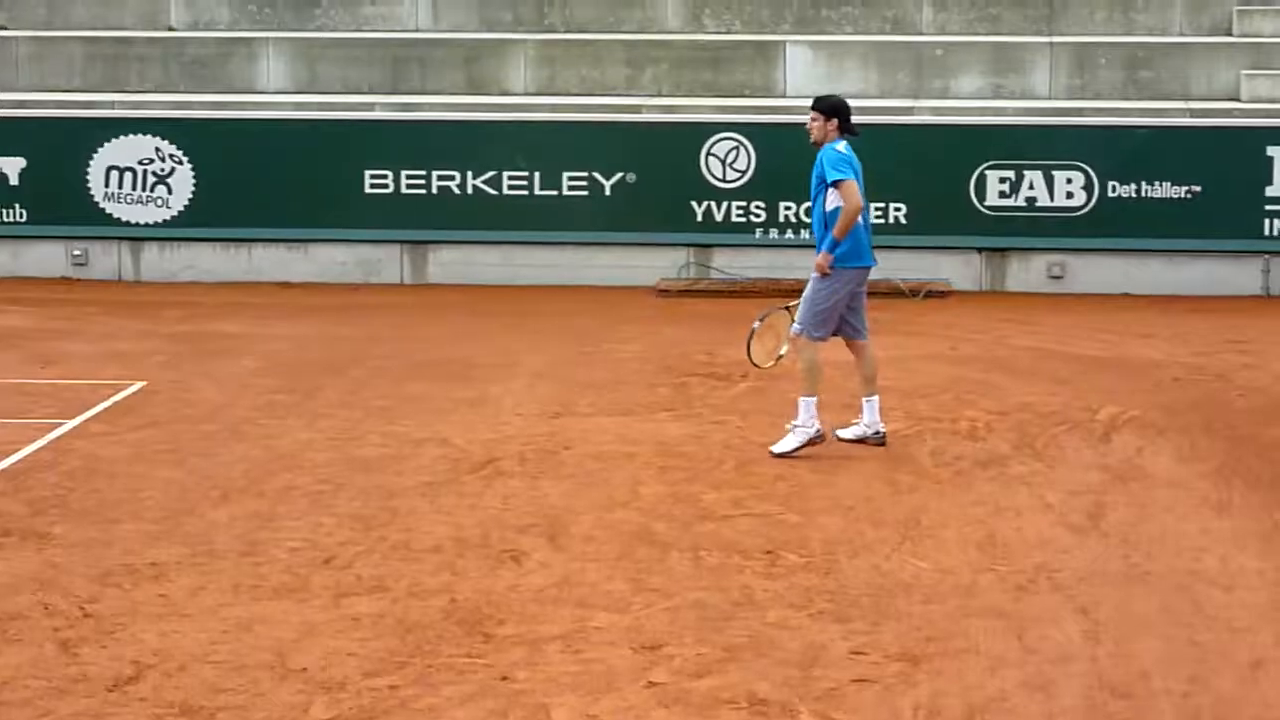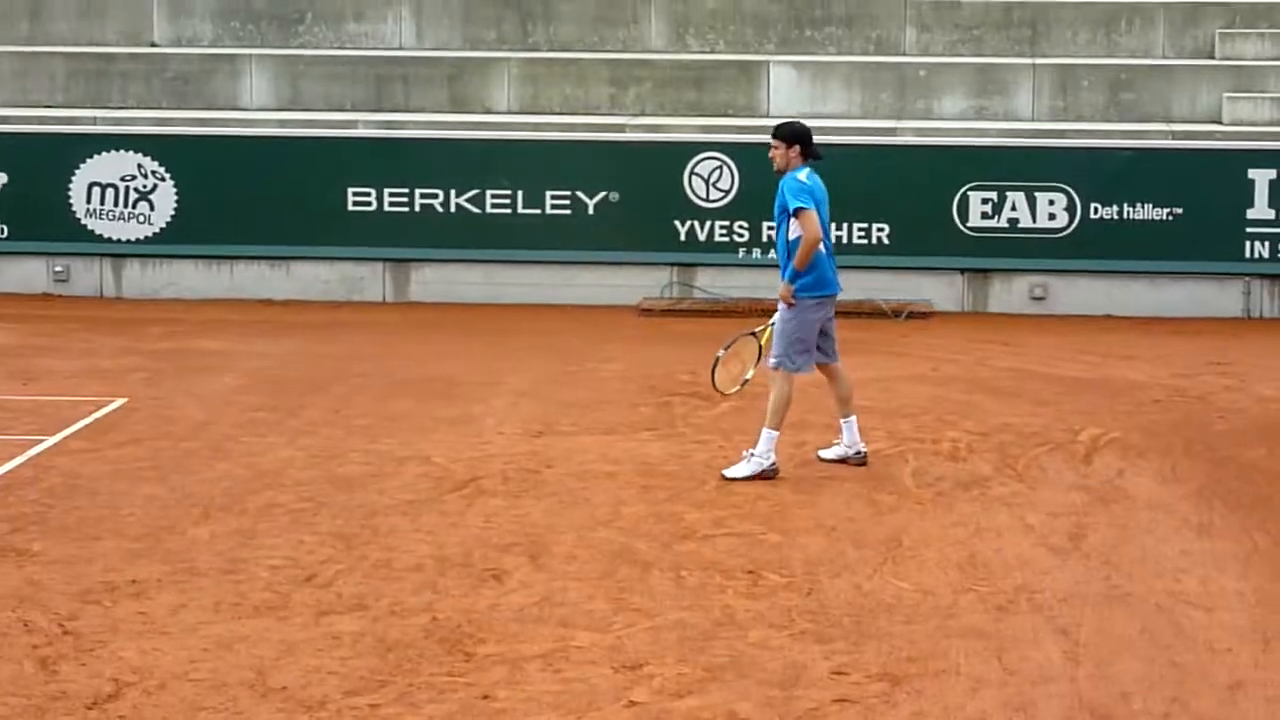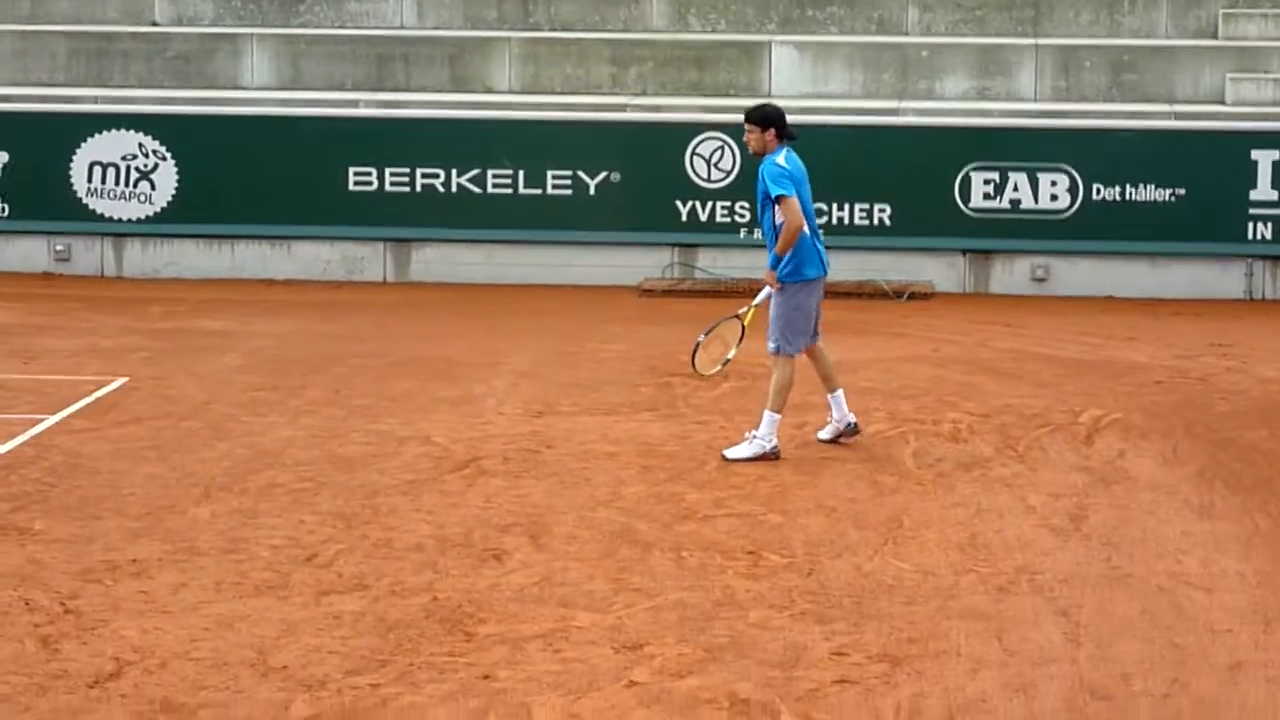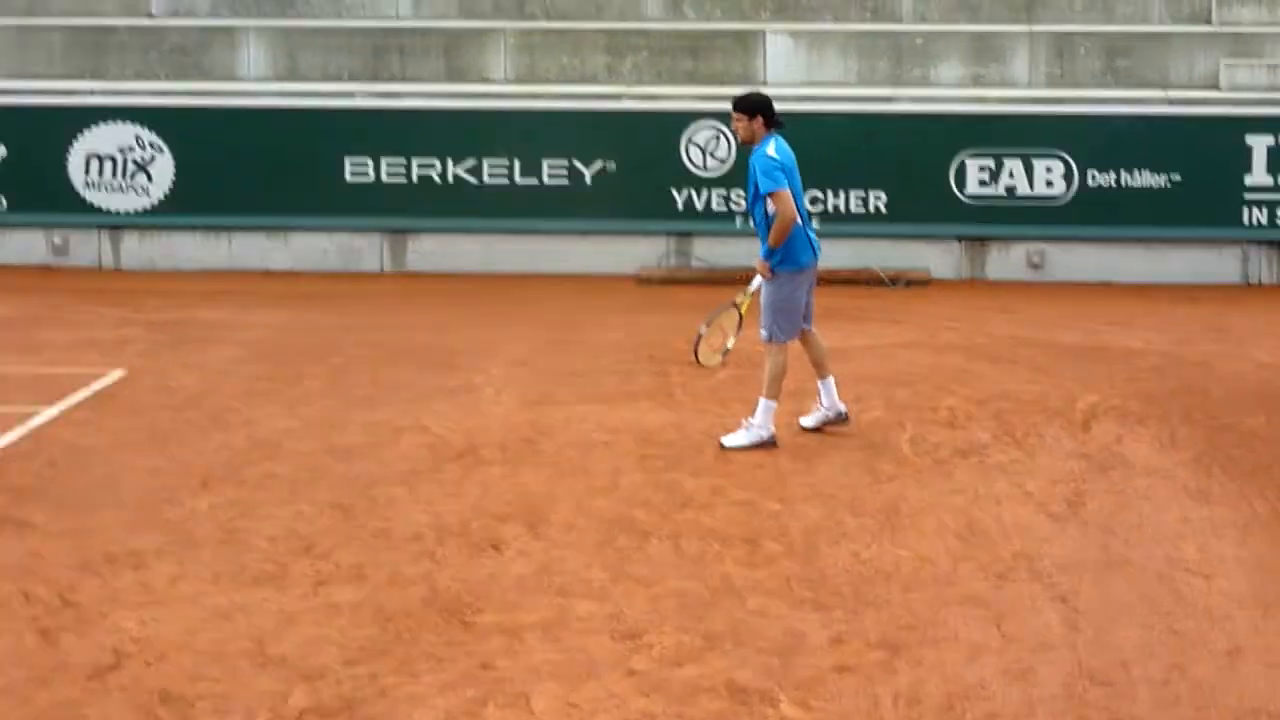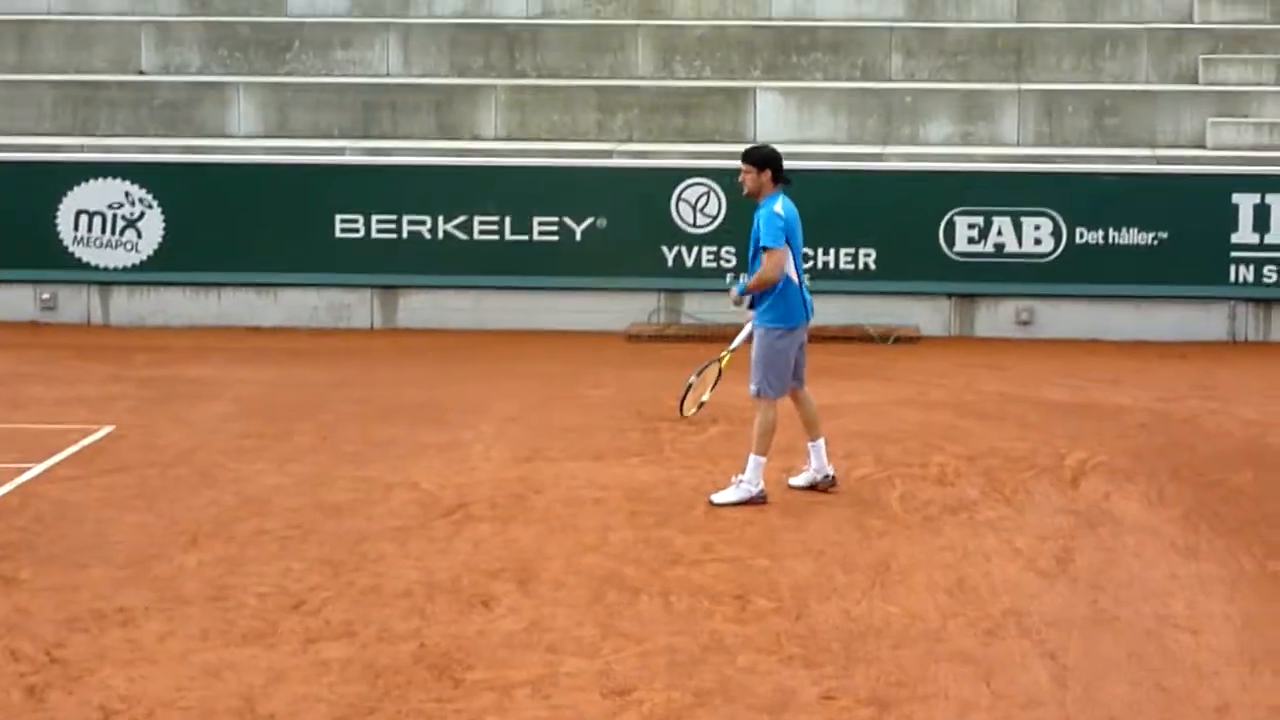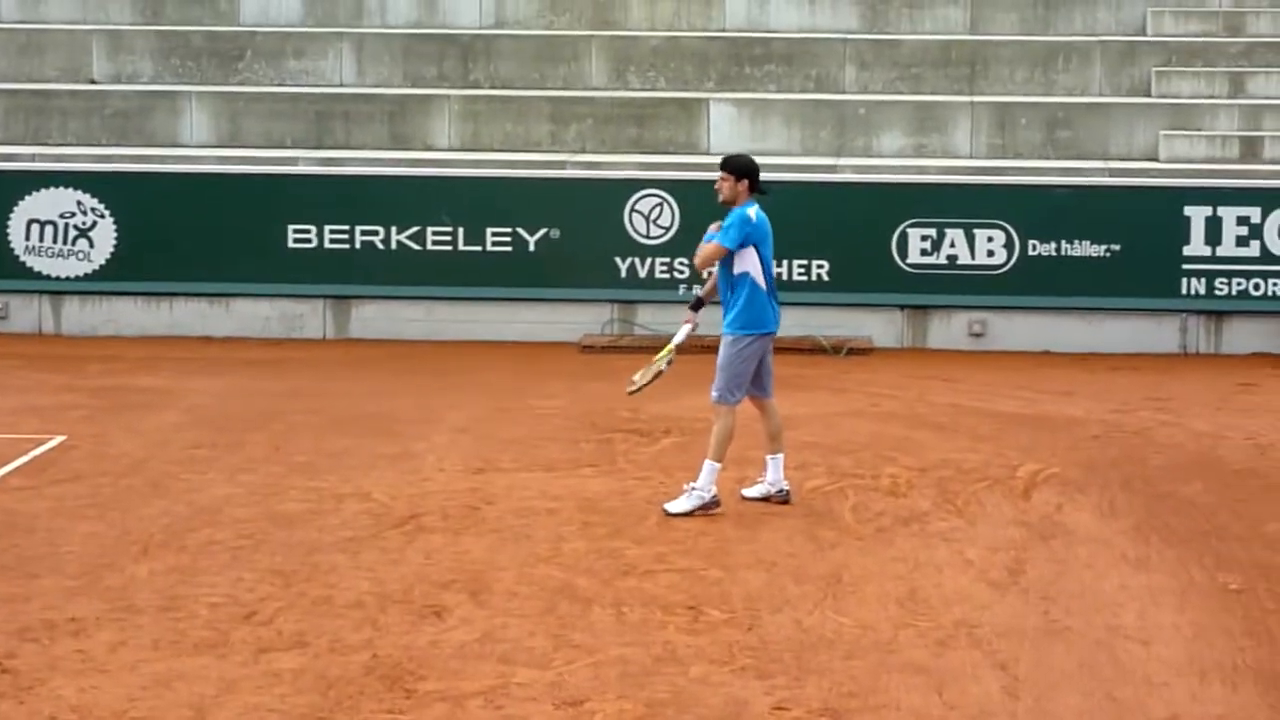
dt=0.2s
person 1, frame 1
left shoulder: (833, 154)
right shoulder: (842, 154)
left elbow: (855, 204)
left wrist: (829, 249)
left hip: (840, 262)
right hip: (853, 262)
left knee: (803, 336)
right knee: (857, 339)
left ankle: (807, 424)
right ankle: (872, 423)
person 1, frame 2
left shoulder: (794, 182)
right shoulder: (810, 181)
left elbow: (813, 235)
left wrist: (790, 279)
left hip: (805, 290)
right hip: (820, 288)
left knee: (781, 369)
right knee: (829, 364)
left ankle: (764, 457)
right ankle: (852, 444)
person 1, frame 3
left shoulder: (773, 167)
right shoulder: (788, 160)
left elbow: (794, 222)
left wrist: (773, 264)
left hip: (794, 272)
right hip: (809, 268)
left knee: (781, 354)
right knee: (809, 344)
left ankle: (765, 440)
right ankle: (842, 417)
person 1, frame 4
left shoulder: (764, 159)
right shoulder: (776, 147)
left elbow: (786, 215)
left wrist: (766, 255)
left hip: (786, 260)
right hip: (802, 254)
left knee: (774, 340)
right knee: (803, 330)
left ankle: (762, 427)
right ankle: (831, 405)
person 1, frame 5
left shoulder: (771, 213)
right shoulder: (780, 206)
left elbow: (772, 273)
left wrist: (742, 291)
right wrist: (754, 296)
left hip: (777, 317)
right hip: (794, 312)
left knee: (763, 397)
right knee: (796, 389)
left ankle: (752, 484)
right ankle: (821, 469)
person 1, frame 6
left shoulder: (744, 218)
right shoulder: (748, 217)
left elbow: (702, 261)
right elbow: (728, 271)
left wrist: (711, 234)
right wrist: (698, 303)
left hip: (746, 324)
right hip: (760, 321)
left knee: (723, 403)
right knee: (763, 399)
left ankle: (704, 489)
right ankle: (775, 481)
